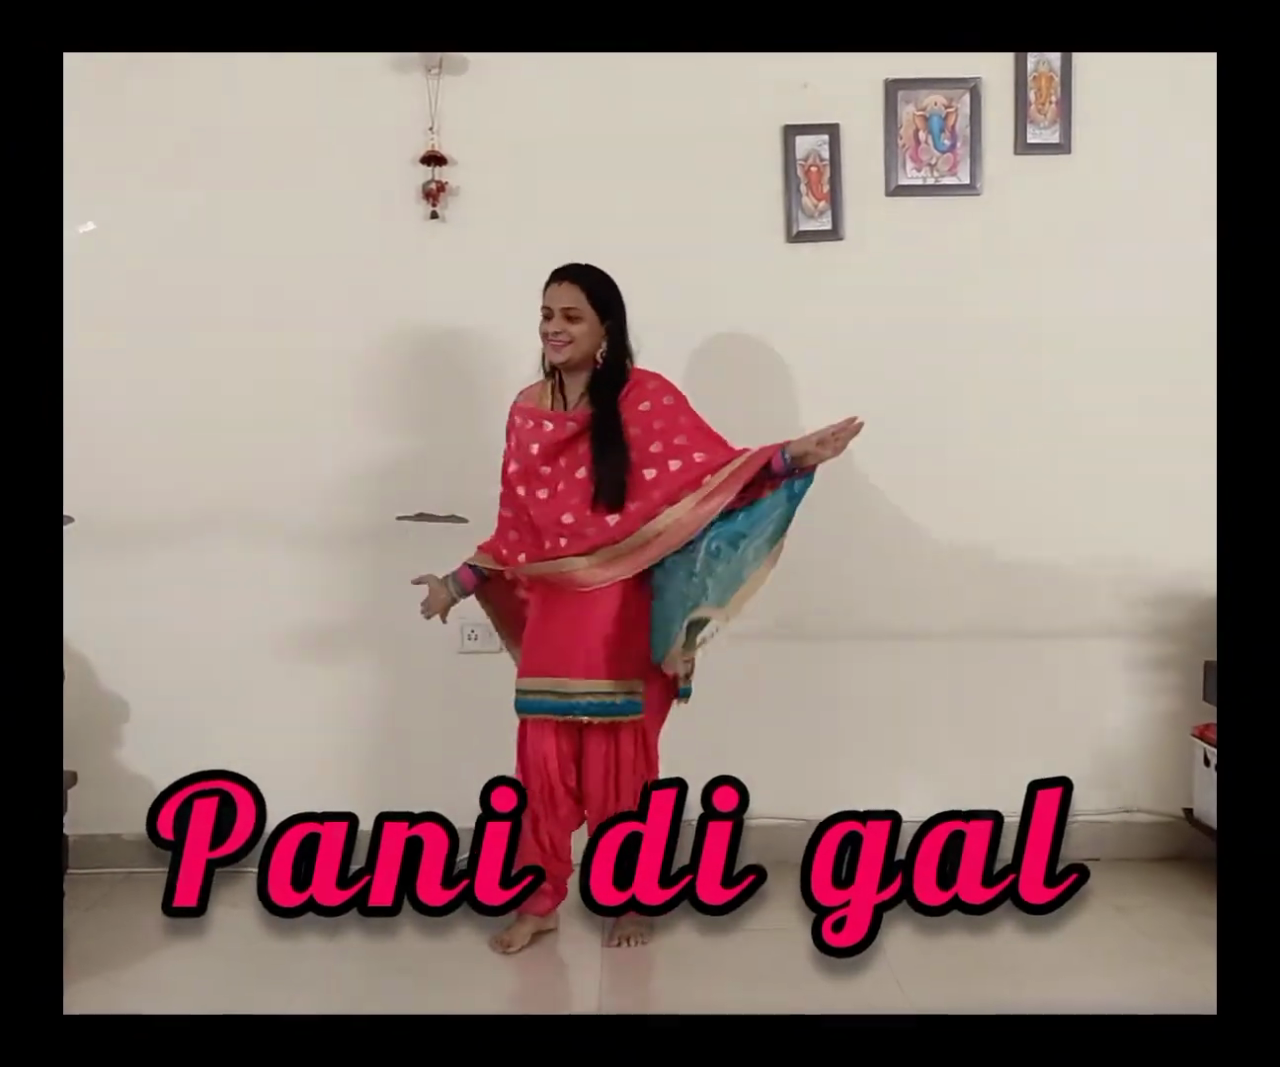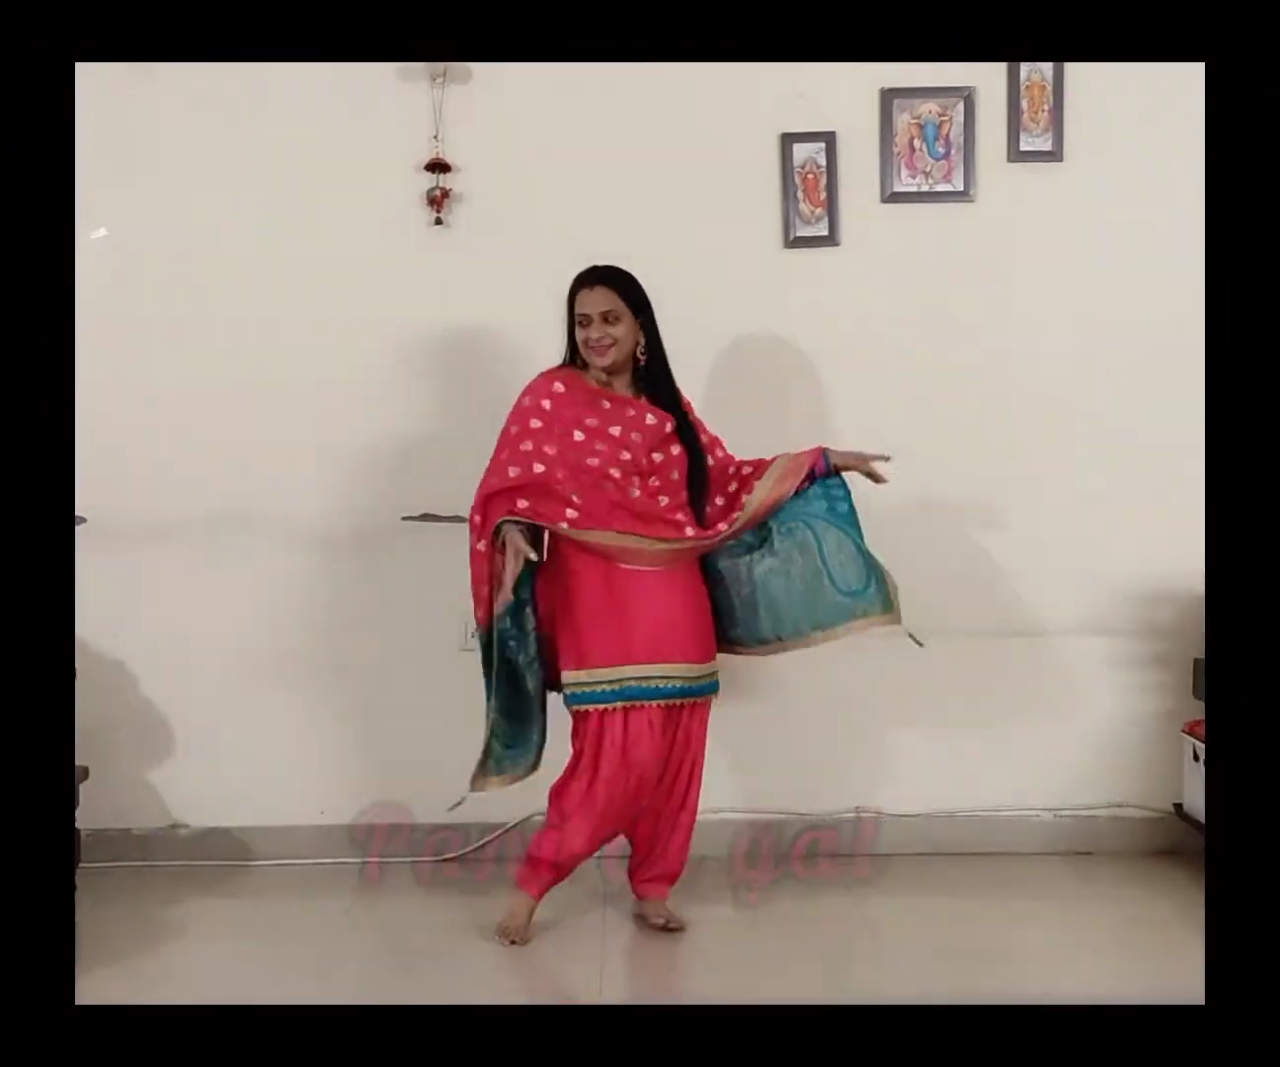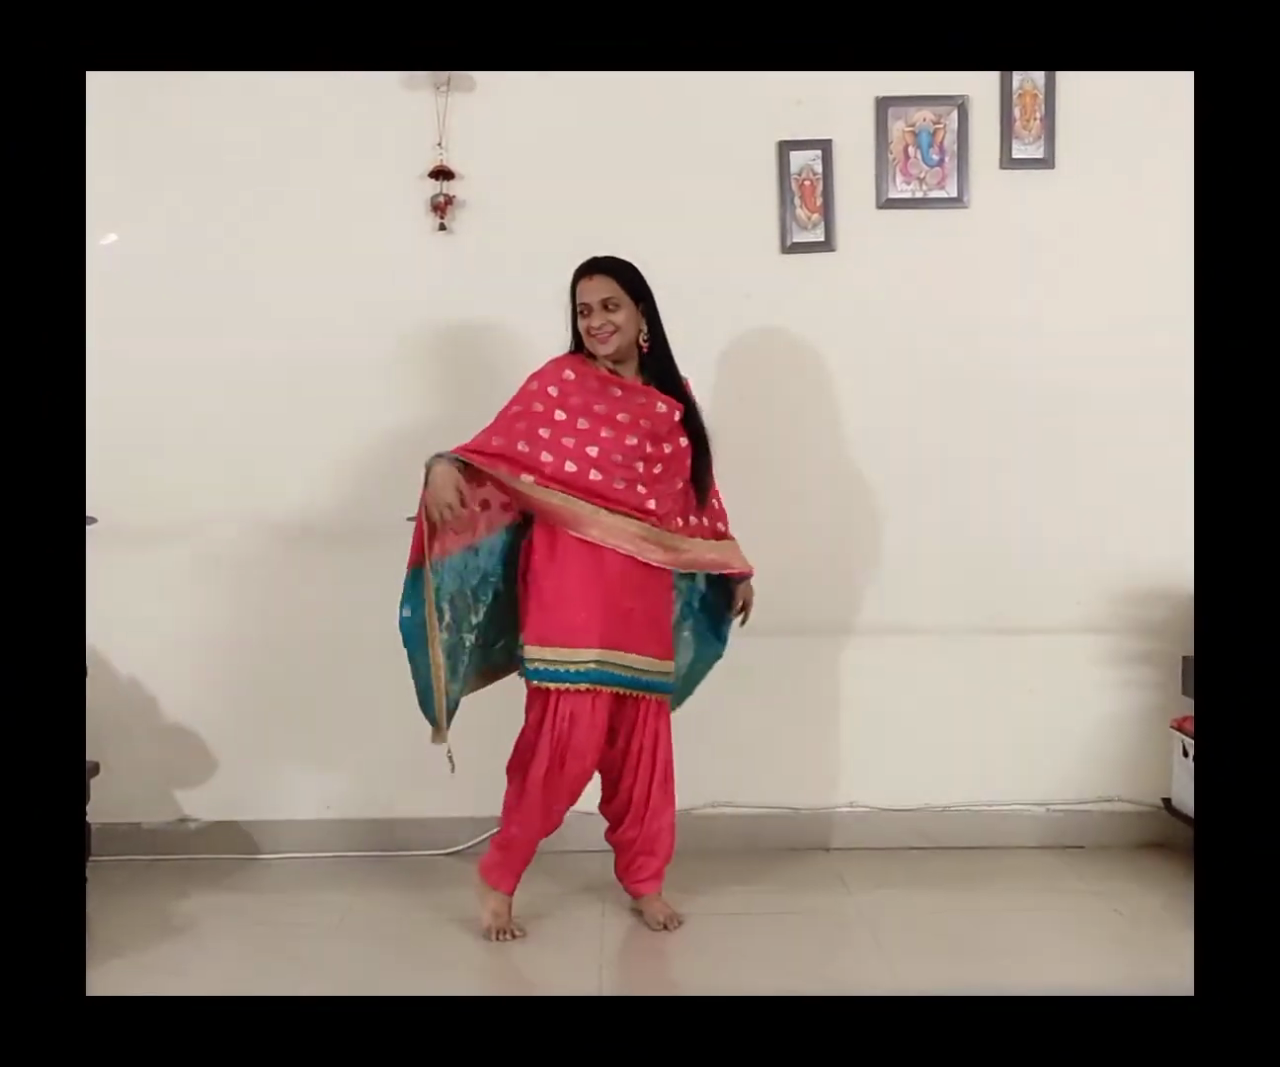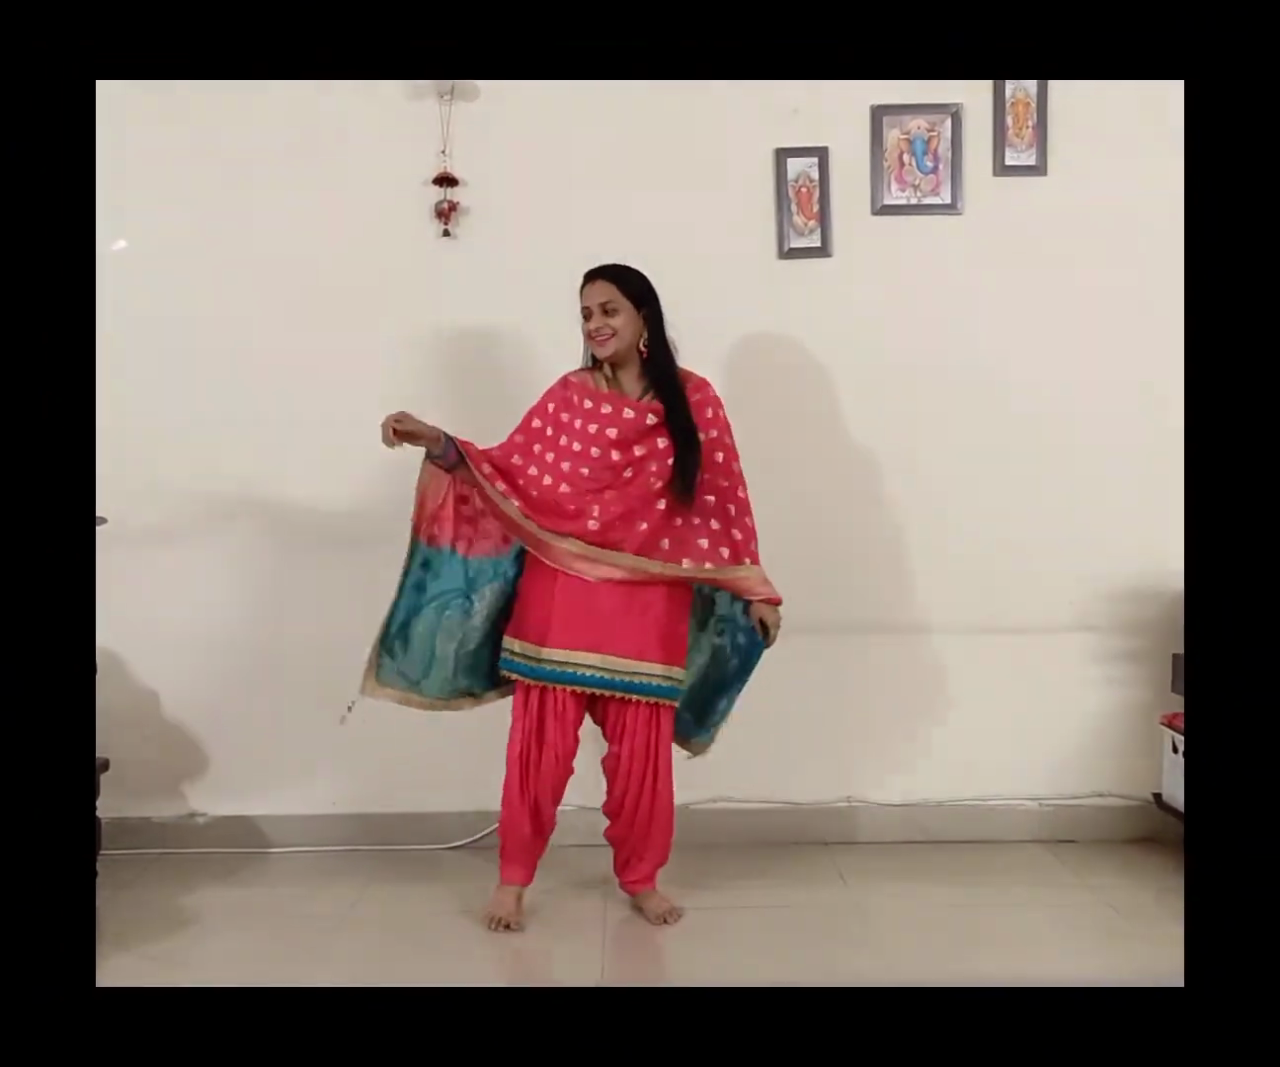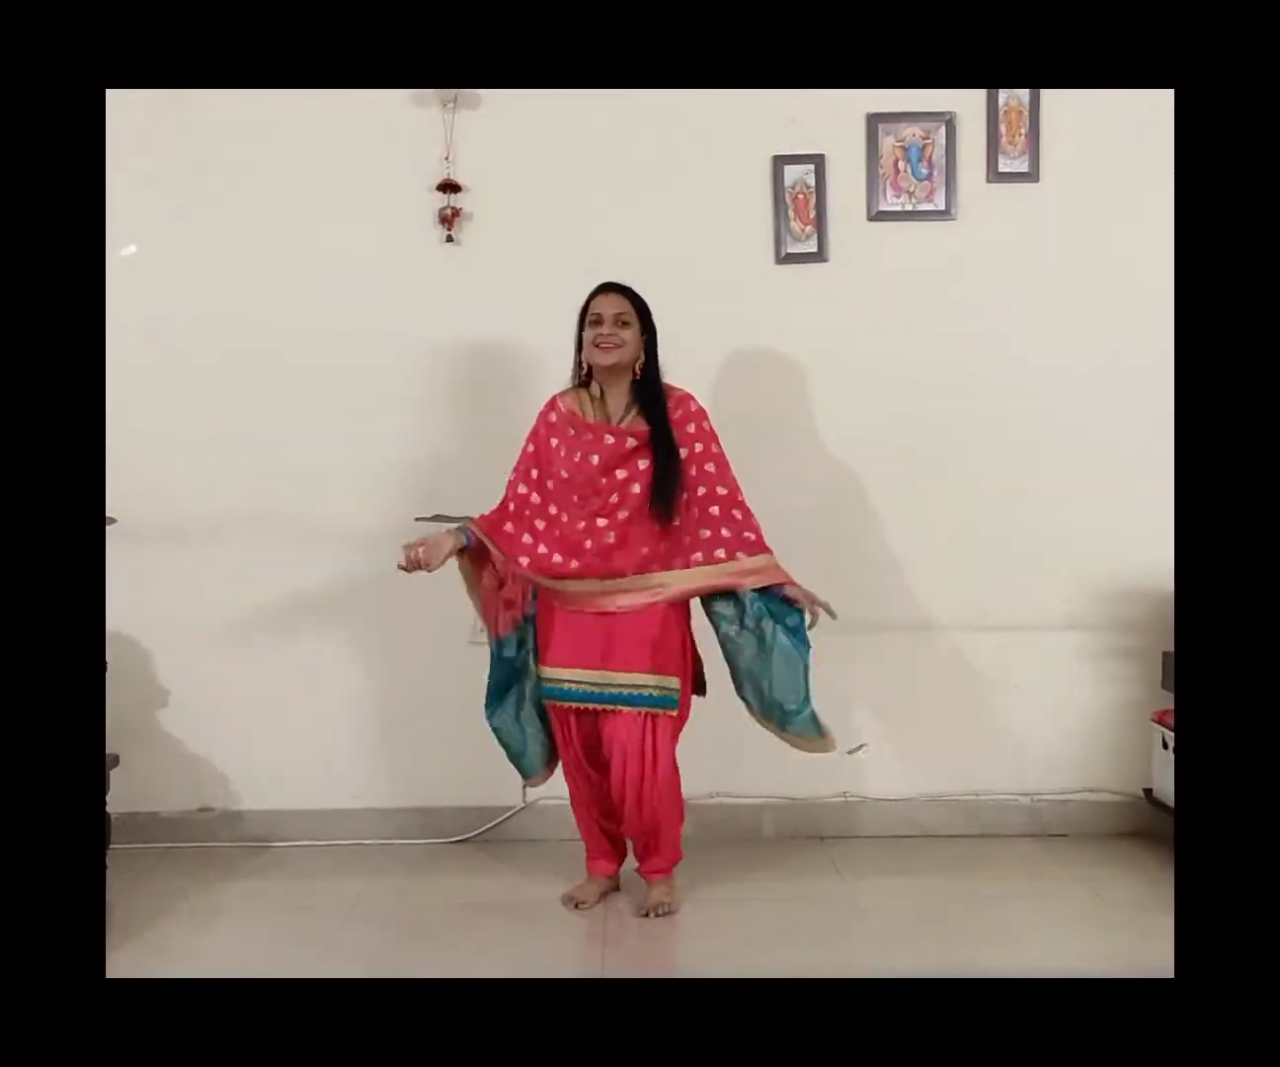
dt=0.5s
person 1, frame 1
left shoulder: (646, 395)
right shoulder: (526, 409)
left elbow: (711, 471)
left wrist: (793, 456)
right wrist: (465, 579)
left hip: (628, 606)
right hip: (556, 609)
left knee: (620, 759)
right knee: (543, 759)
right ankle: (539, 901)
person 1, frame 2
left shoulder: (667, 404)
right shoulder: (550, 394)
left elbow: (726, 480)
right elbow: (506, 489)
left wrist: (823, 460)
right wrist: (516, 537)
left hip: (678, 597)
right hip: (601, 596)
left knee: (678, 750)
right knee: (619, 751)
left ankle: (653, 888)
right ankle: (532, 882)
person 1, frame 3
left shoulder: (674, 395)
right shoulder: (561, 381)
left elbow: (694, 492)
right elbow: (494, 455)
left wrist: (733, 567)
right wrist: (443, 468)
left hip: (644, 590)
right hip: (571, 583)
left knee: (642, 741)
right knee: (566, 735)
left ankle: (645, 881)
right ankle: (499, 880)
person 1, frame 4
left shoulder: (692, 397)
right shoulder: (567, 396)
left elbow: (724, 498)
right elbow: (506, 473)
left wrist: (755, 588)
right wrist: (433, 440)
left hip: (650, 596)
right hip: (562, 591)
left knee: (642, 743)
right knee: (544, 735)
left ankle: (641, 877)
right ankle: (511, 877)
person 1, frame 5
left shoulder: (678, 413)
right shoulder: (557, 416)
left elbow: (718, 506)
right elbow: (520, 513)
left wrist: (774, 578)
right wrist: (452, 541)
left hip: (650, 608)
right hip: (572, 610)
left knee: (637, 746)
right knee: (580, 747)
left ankle: (658, 869)
right ankle: (601, 864)
